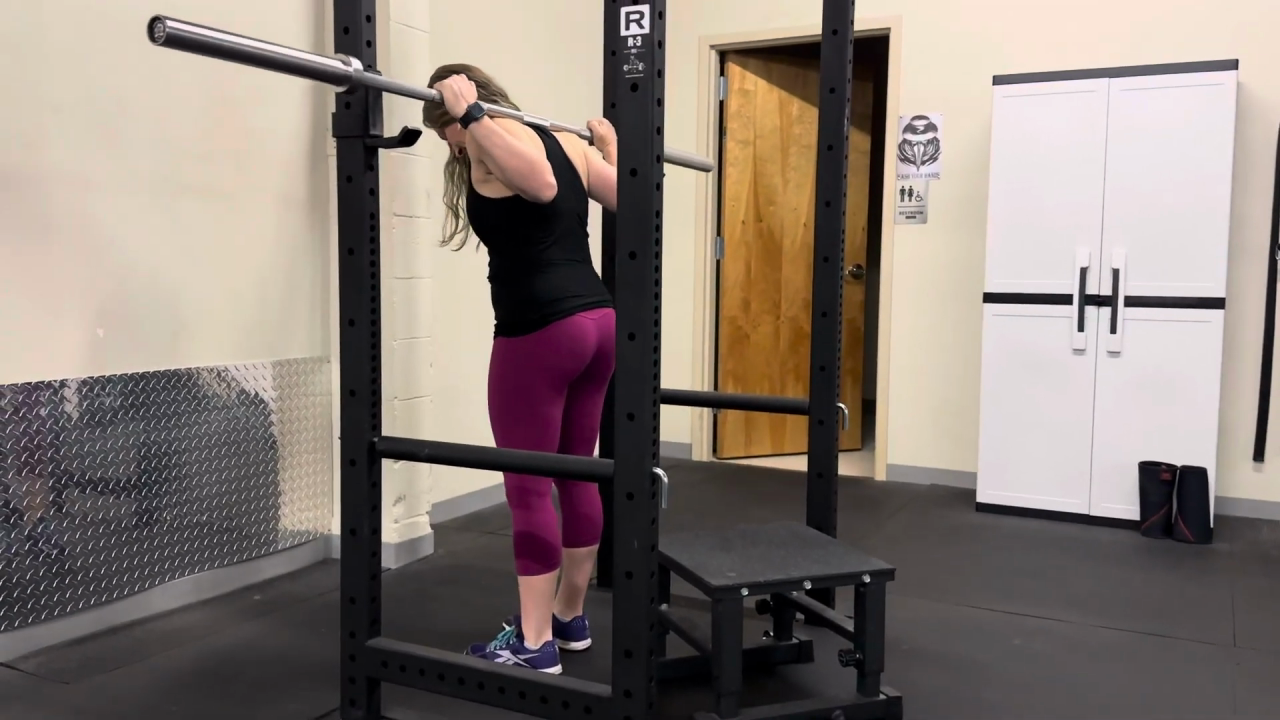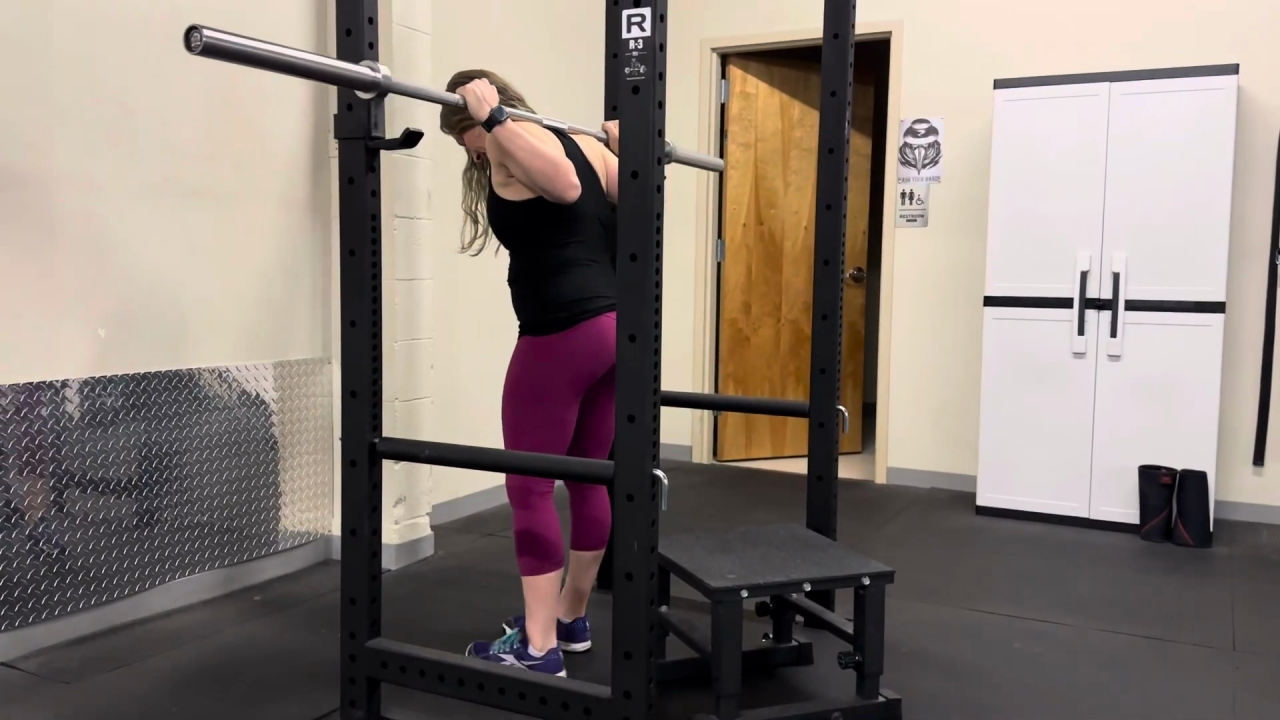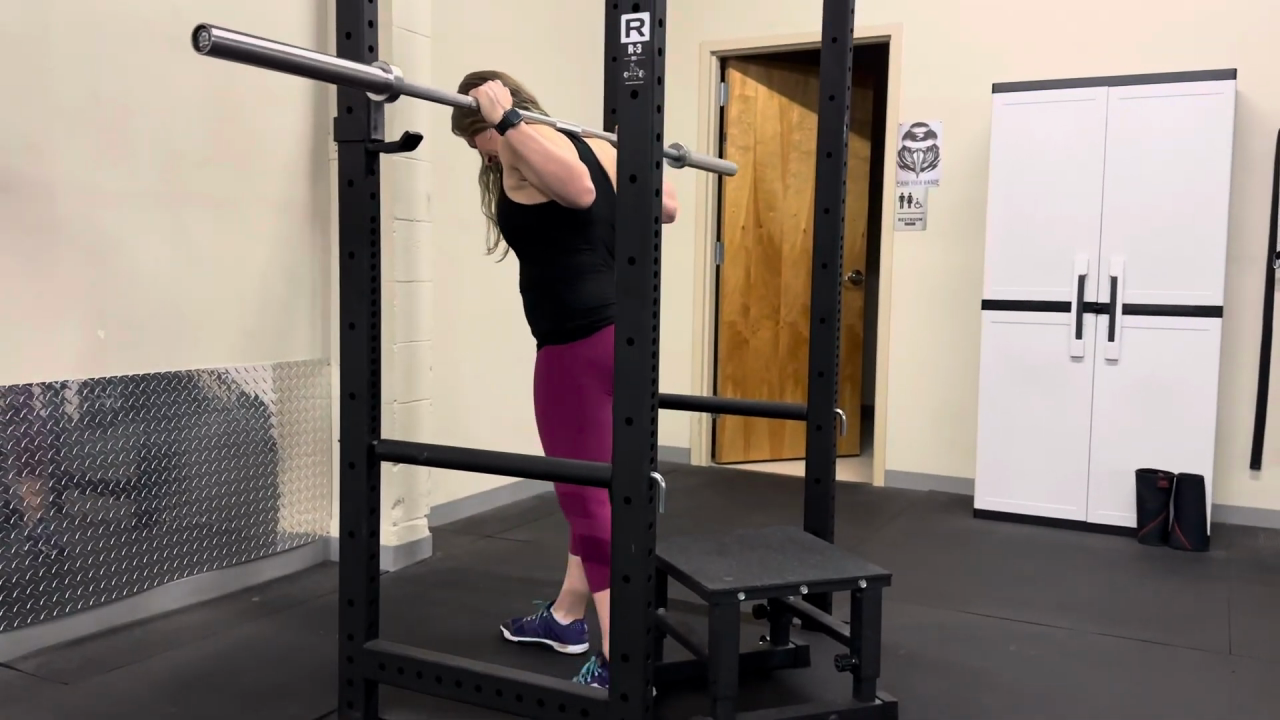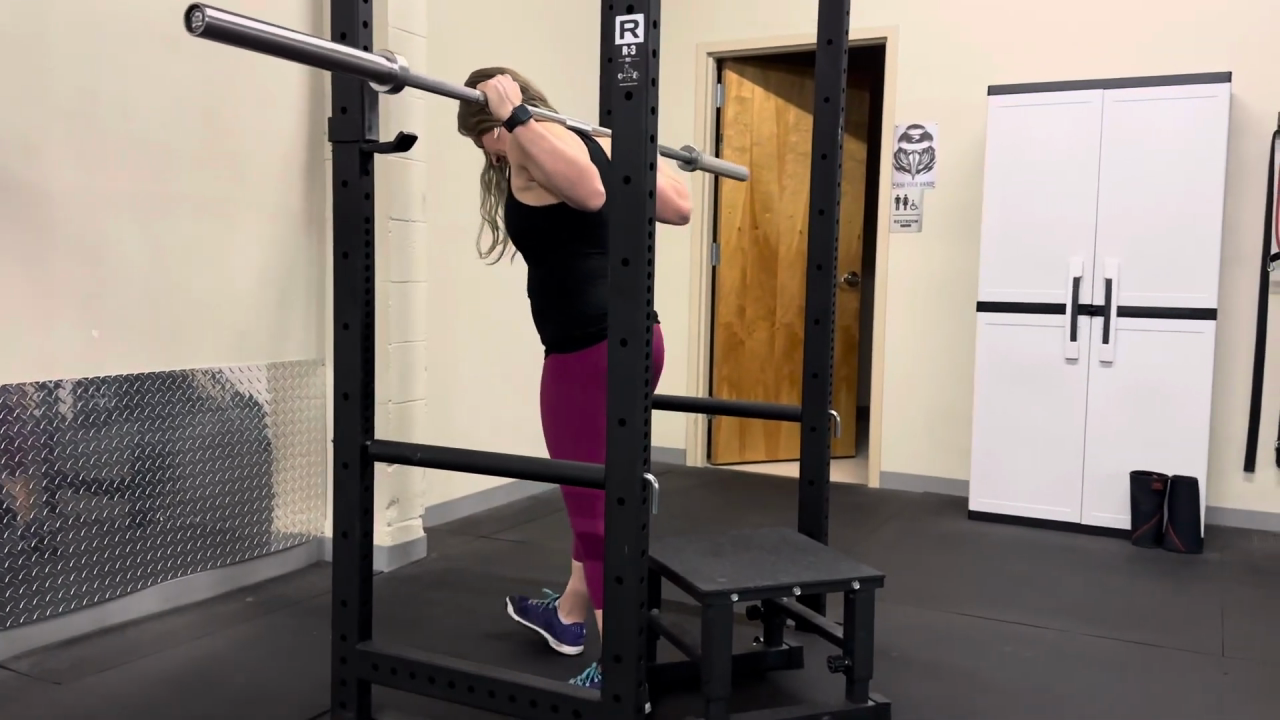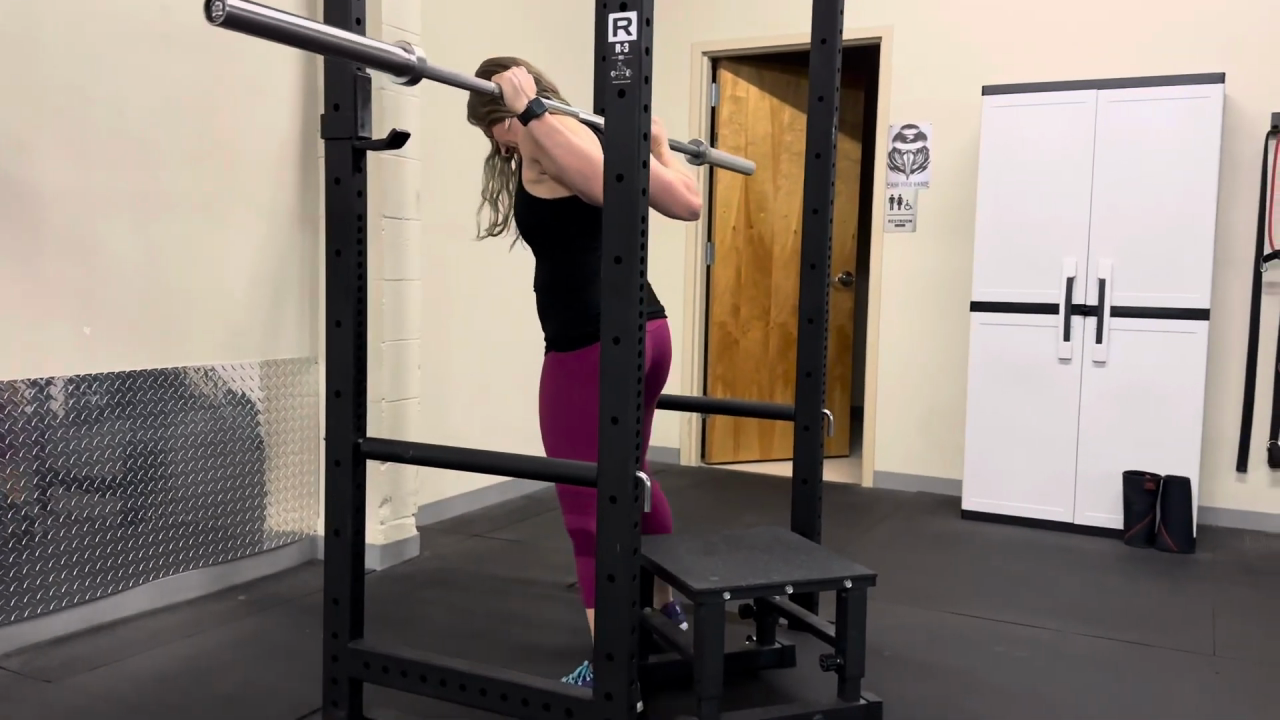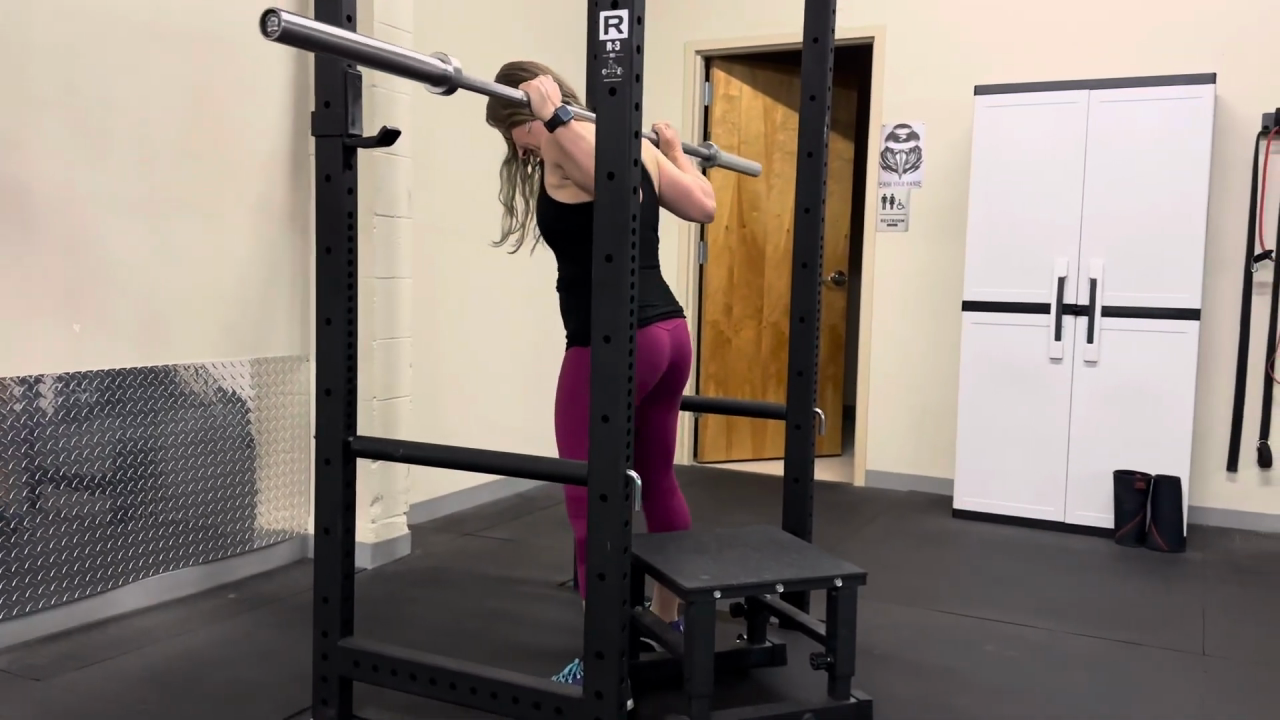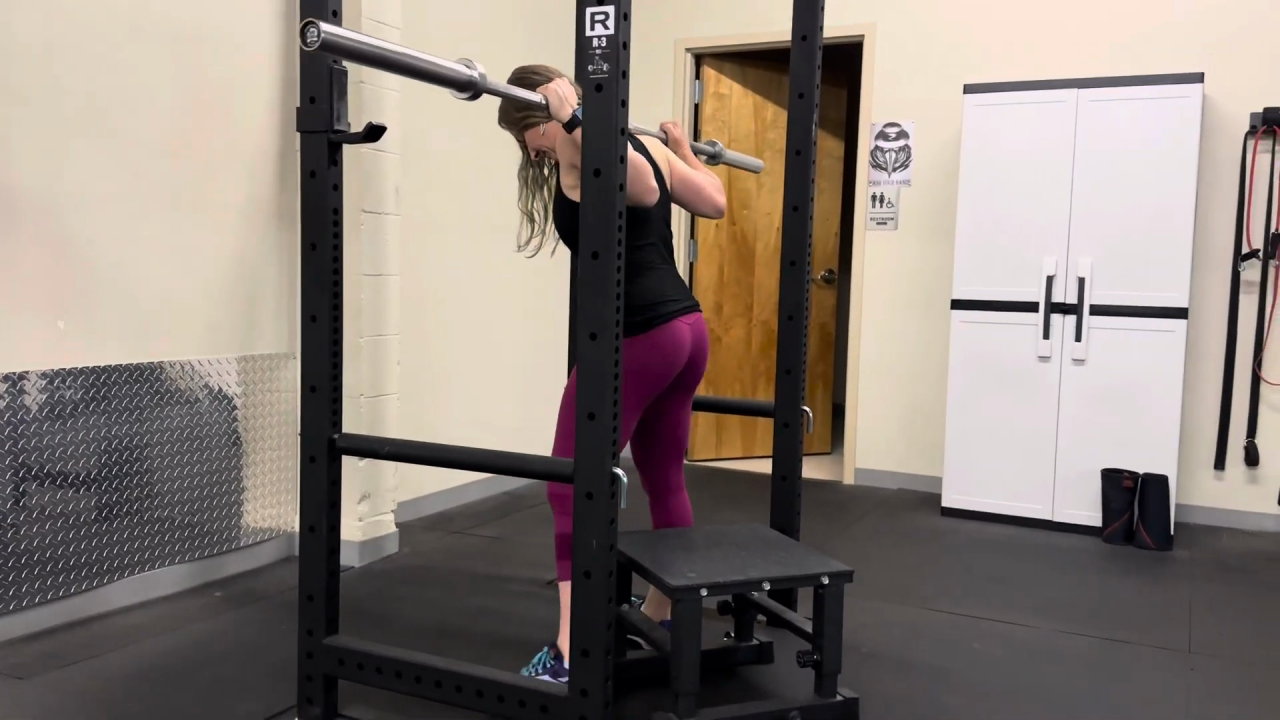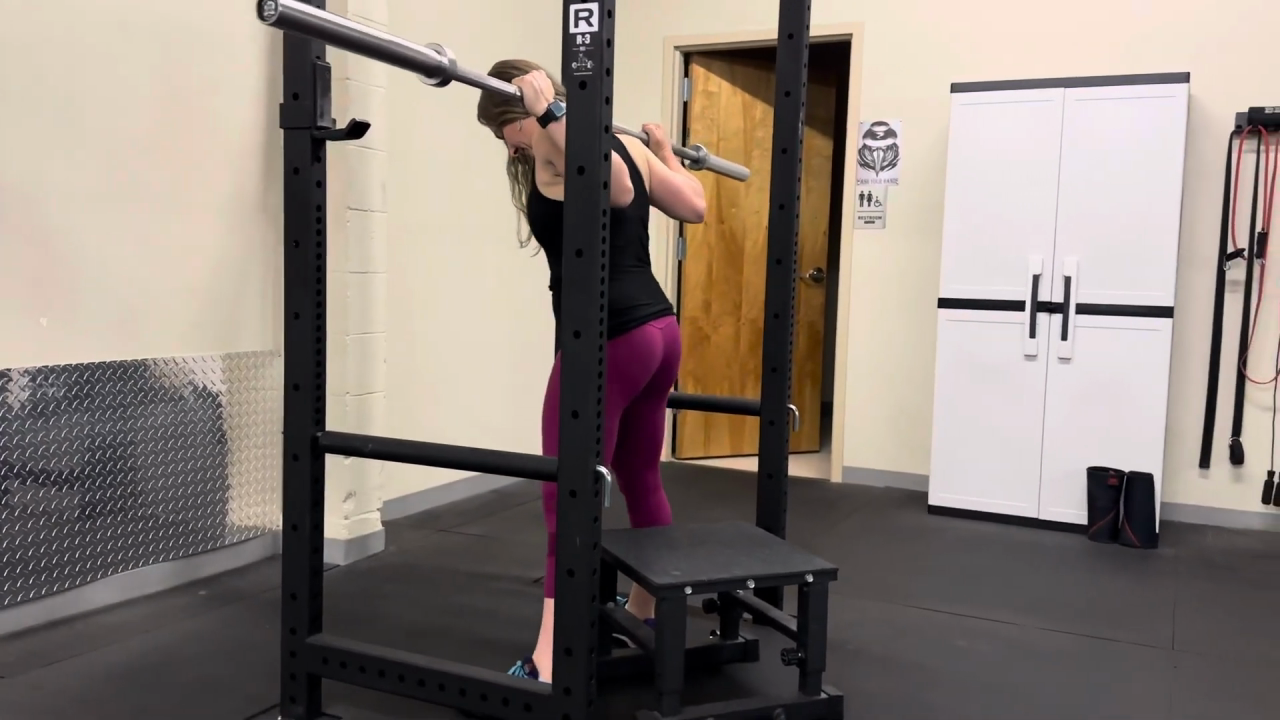
dt=0.3s
person 1, frame 1
left shoulder: (490, 138)
right shoulder: (565, 140)
left elbow: (541, 185)
left wrist: (472, 114)
right wrist: (610, 147)
left hip: (540, 335)
right hip: (598, 323)
left knee: (528, 487)
right knee: (576, 477)
left ankle: (534, 643)
right ankle: (569, 616)
person 1, frame 2
left shoulder: (511, 144)
right shoulder: (583, 142)
left elbow: (563, 185)
left wrist: (492, 118)
right wrist: (623, 149)
left hip: (561, 337)
right hip: (614, 327)
left knee: (530, 489)
right knee: (589, 480)
left ankle: (538, 645)
right ankle: (570, 616)
person 1, frame 3
left shoulder: (522, 146)
right shoulder: (596, 145)
left elbow: (577, 190)
right elbow: (666, 206)
left wrist: (506, 121)
left hip: (579, 343)
right hip: (622, 334)
left knee: (587, 499)
right knee: (590, 488)
right ankle: (566, 616)
person 1, frame 4
left shoulder: (532, 144)
right shoulder: (603, 144)
left elbow: (588, 192)
right elbow: (679, 207)
left wrist: (514, 117)
left hip: (588, 352)
left knee: (594, 508)
right knee: (596, 493)
right ankle: (567, 614)
person 1, frame 5
left shoulder: (546, 138)
right shoulder: (614, 139)
left elbow: (600, 186)
right elbow: (689, 203)
left wrist: (530, 112)
right wrist: (660, 147)
left hip: (590, 350)
right hip: (650, 334)
left knee: (588, 508)
right ankle: (663, 602)
person 1, frame 6
left shoulder: (566, 146)
right shoulder: (636, 144)
right elbow: (703, 204)
left wrist: (555, 118)
right wrist: (675, 151)
right hip: (669, 335)
left knee: (592, 506)
right knee: (657, 484)
right ankle: (671, 614)
person 1, frame 7
left shoulder: (581, 148)
right shoulder: (643, 141)
left elbow: (639, 184)
right elbow: (713, 201)
left wrist: (575, 120)
right wrist: (682, 149)
left hip: (635, 339)
right hip: (685, 329)
left knee: (573, 487)
right knee: (665, 481)
left ankle: (570, 650)
right ankle: (662, 612)
person 1, frame 8
left shoulder: (558, 146)
right shoulder: (625, 143)
left elbow: (614, 186)
right elbow: (694, 205)
left wrist: (549, 112)
right wrist: (664, 151)
left hip: (607, 344)
right hip: (658, 332)
right knee: (641, 482)
left ankle: (548, 663)
right ankle: (646, 610)
